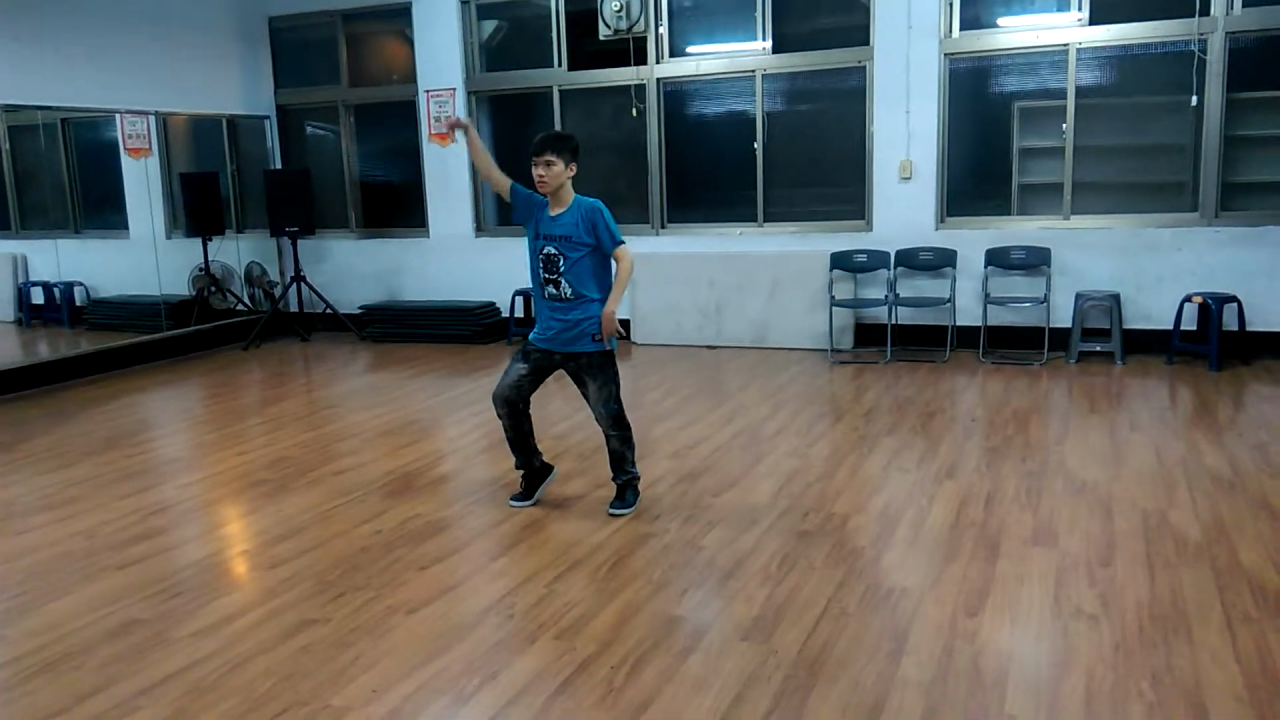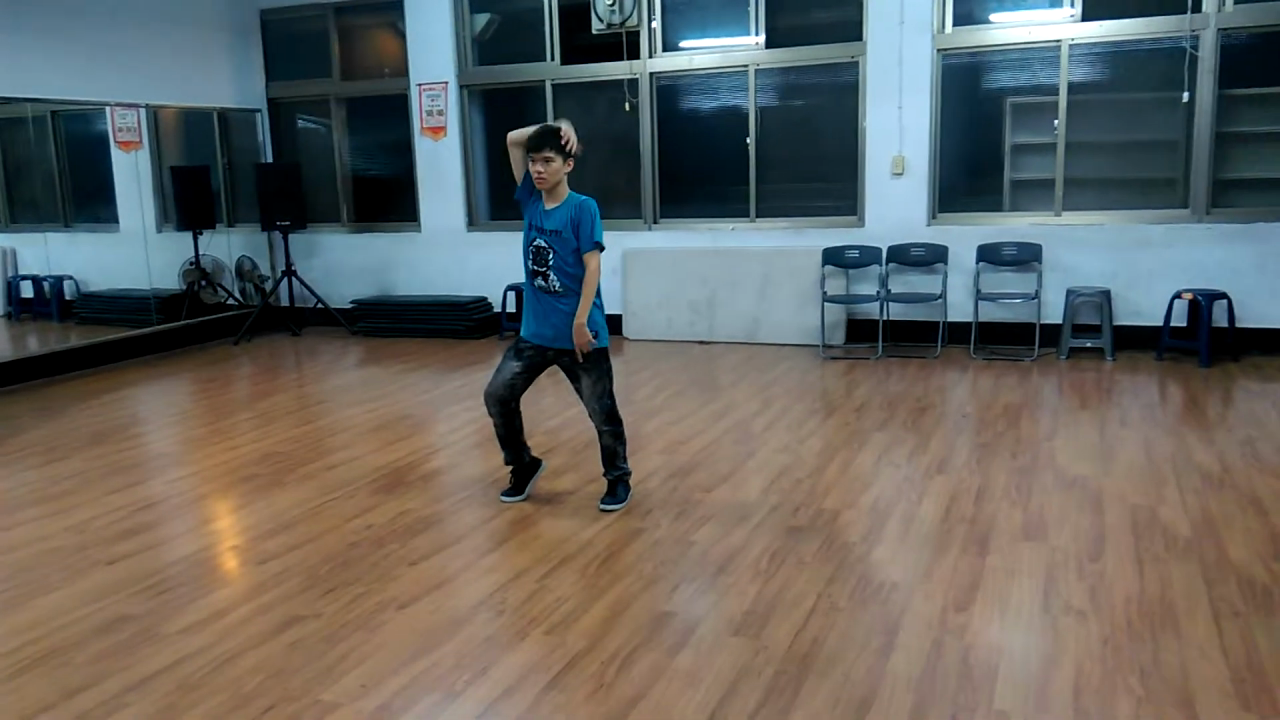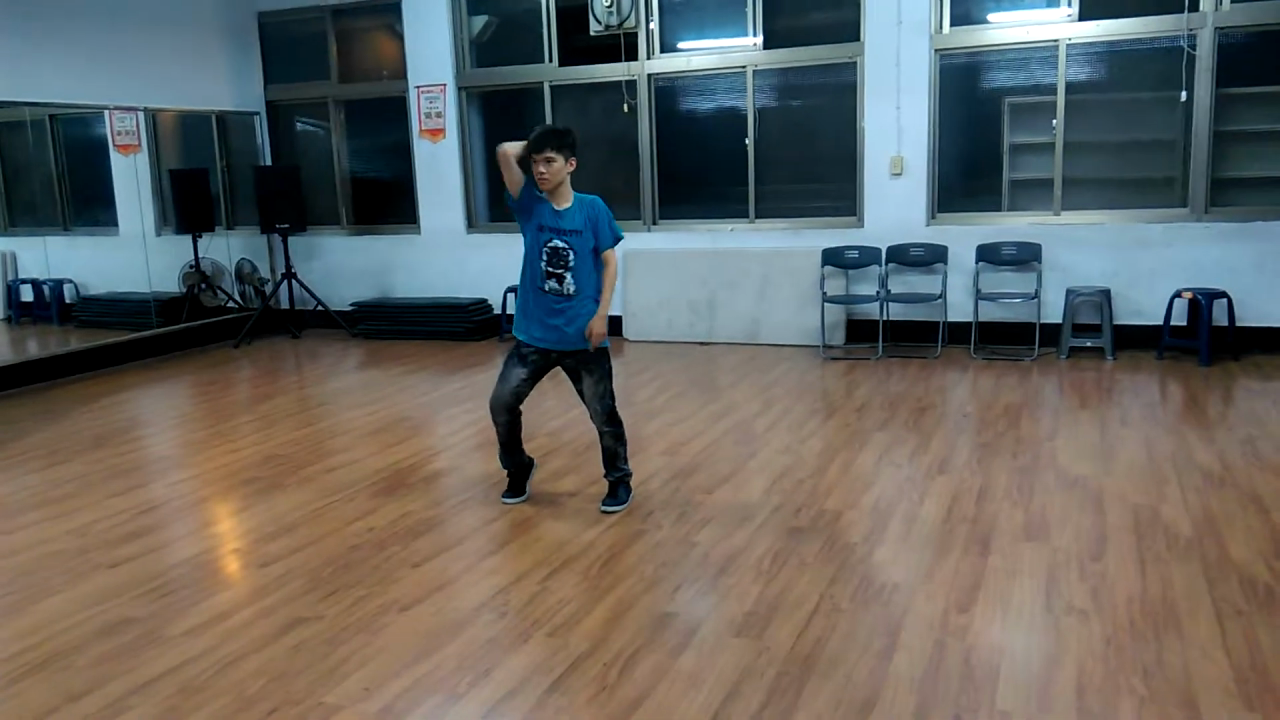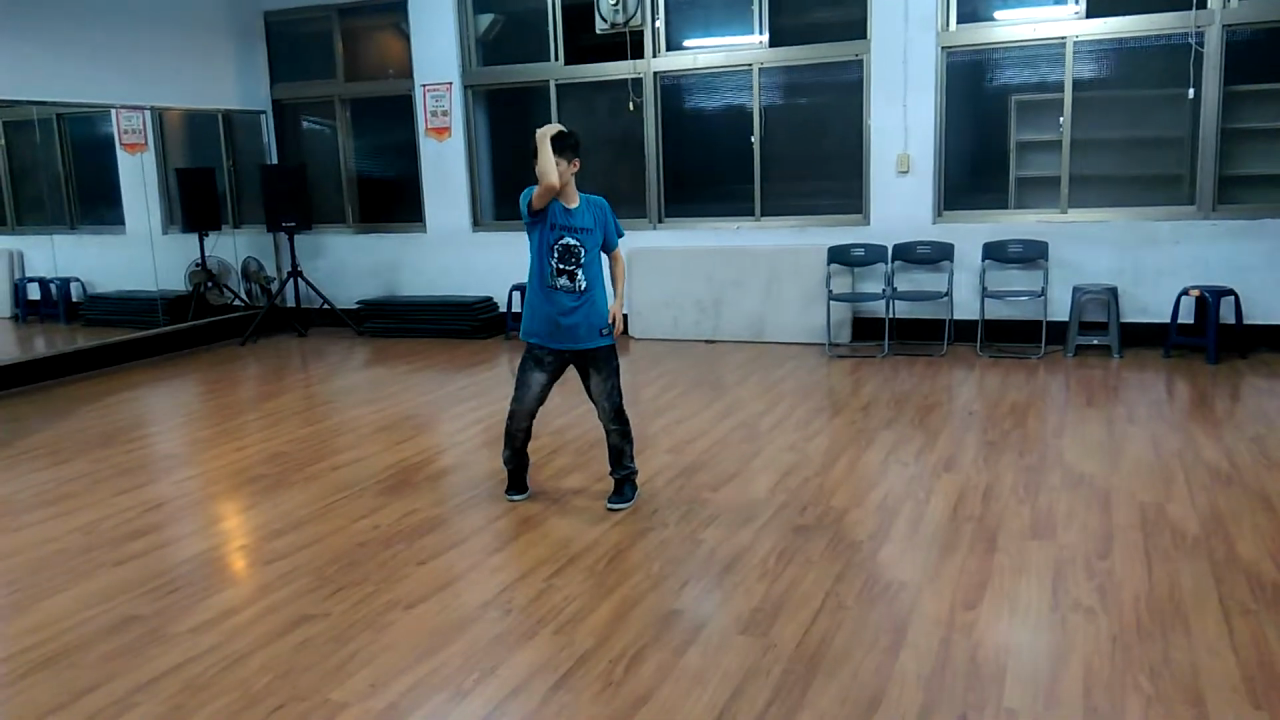
dt=0.3s
person 1, frame 1
left shoulder: (591, 211)
right shoulder: (532, 206)
left elbow: (624, 259)
right elbow: (490, 174)
left wrist: (612, 308)
right wrist: (469, 131)
left hip: (587, 338)
right hip: (545, 335)
left knee: (608, 414)
right knee: (506, 397)
left ankle: (628, 483)
right ankle: (535, 471)
person 1, frame 2
left shoulder: (583, 208)
right shoulder: (531, 199)
left elbow: (592, 268)
right elbow: (513, 141)
left wrist: (581, 322)
right wrist: (552, 127)
left hip: (579, 333)
right hip: (535, 332)
left knee: (601, 411)
right knee: (497, 395)
left ankle: (618, 479)
right ankle: (524, 467)
person 1, frame 3
left shoulder: (592, 208)
right shoulder: (528, 204)
left elbow: (609, 262)
right elbow: (505, 154)
left wrist: (602, 313)
right wrist: (529, 144)
left hip: (582, 334)
right hip: (534, 333)
left knee: (603, 412)
right knee: (502, 402)
left ankle: (619, 480)
right ankle: (518, 469)
person 1, frame 4
left shoulder: (598, 208)
right shoulder: (534, 205)
left elbow: (615, 257)
right elbow: (549, 184)
left wrist: (619, 302)
right wrist: (542, 137)
left hip: (593, 332)
right hip: (544, 334)
left knee: (610, 410)
right knee: (522, 409)
left ankle: (625, 478)
right ankle: (516, 471)
